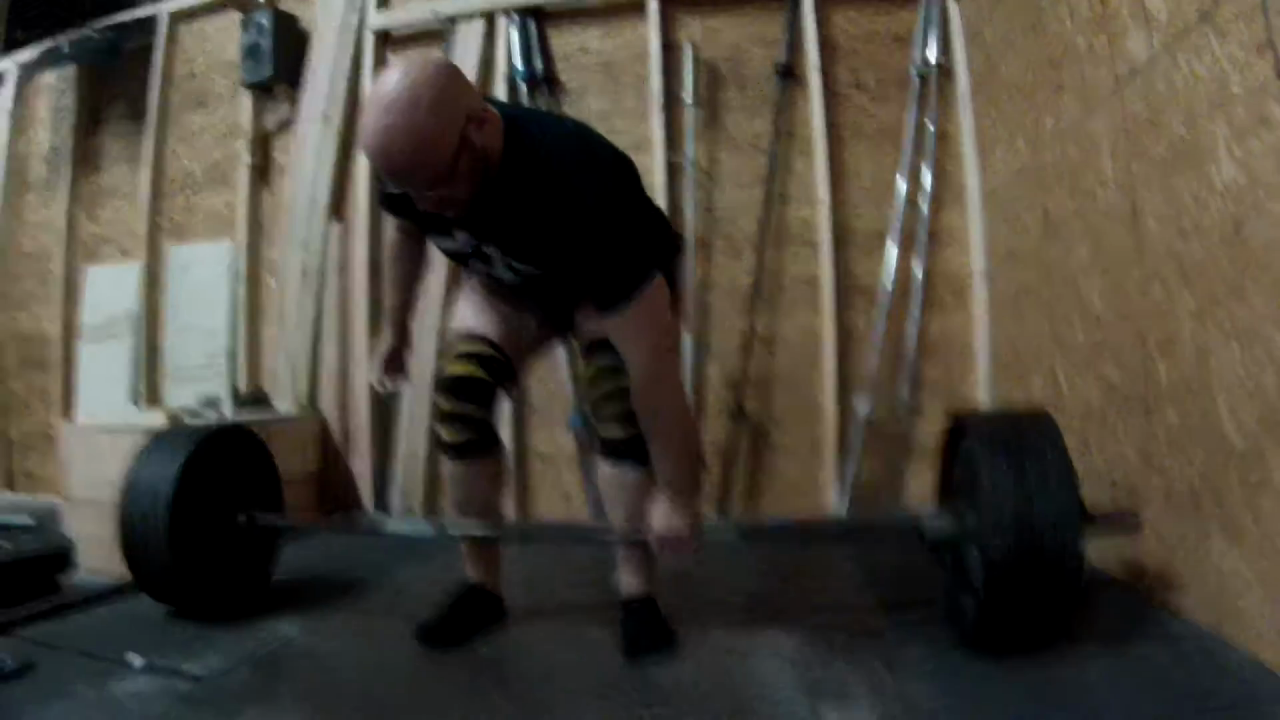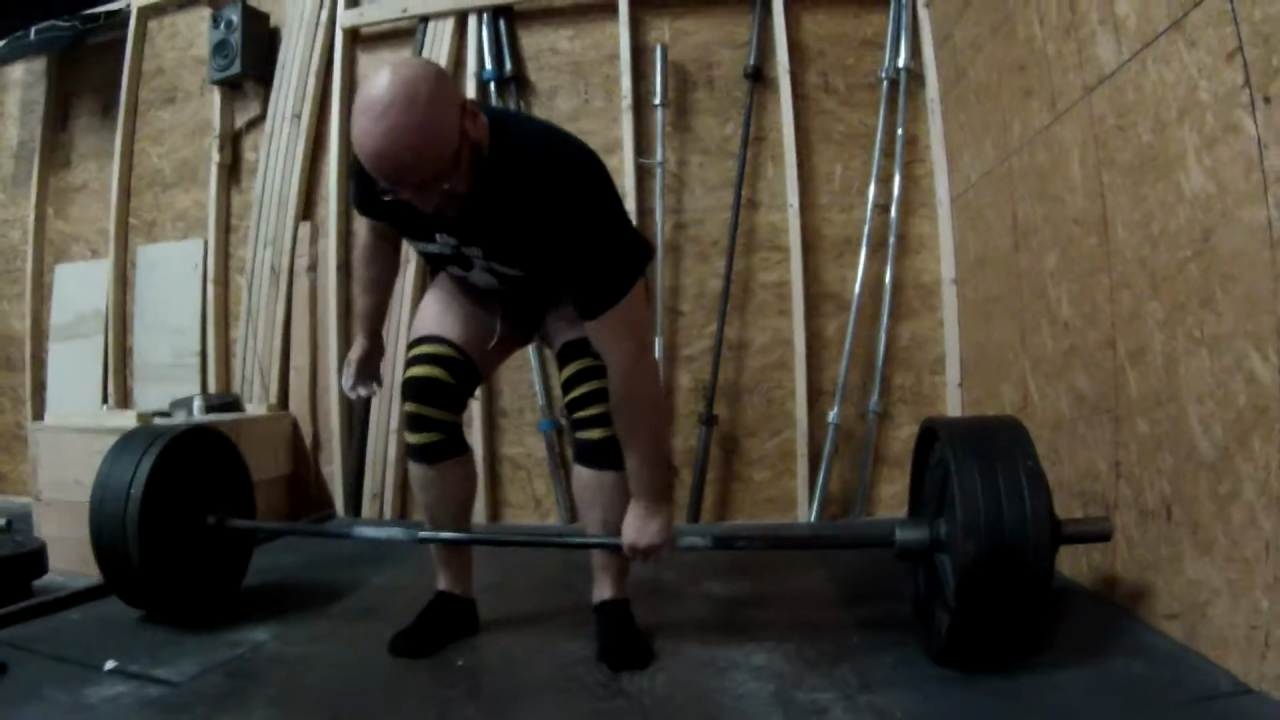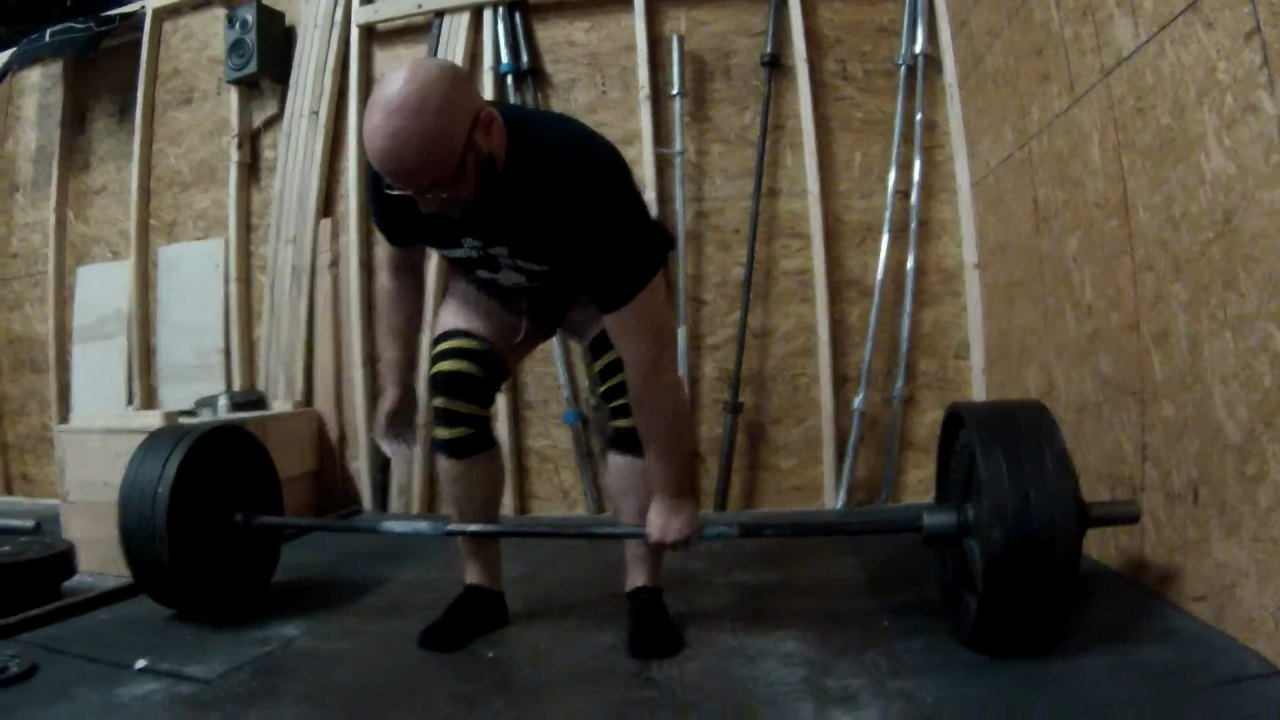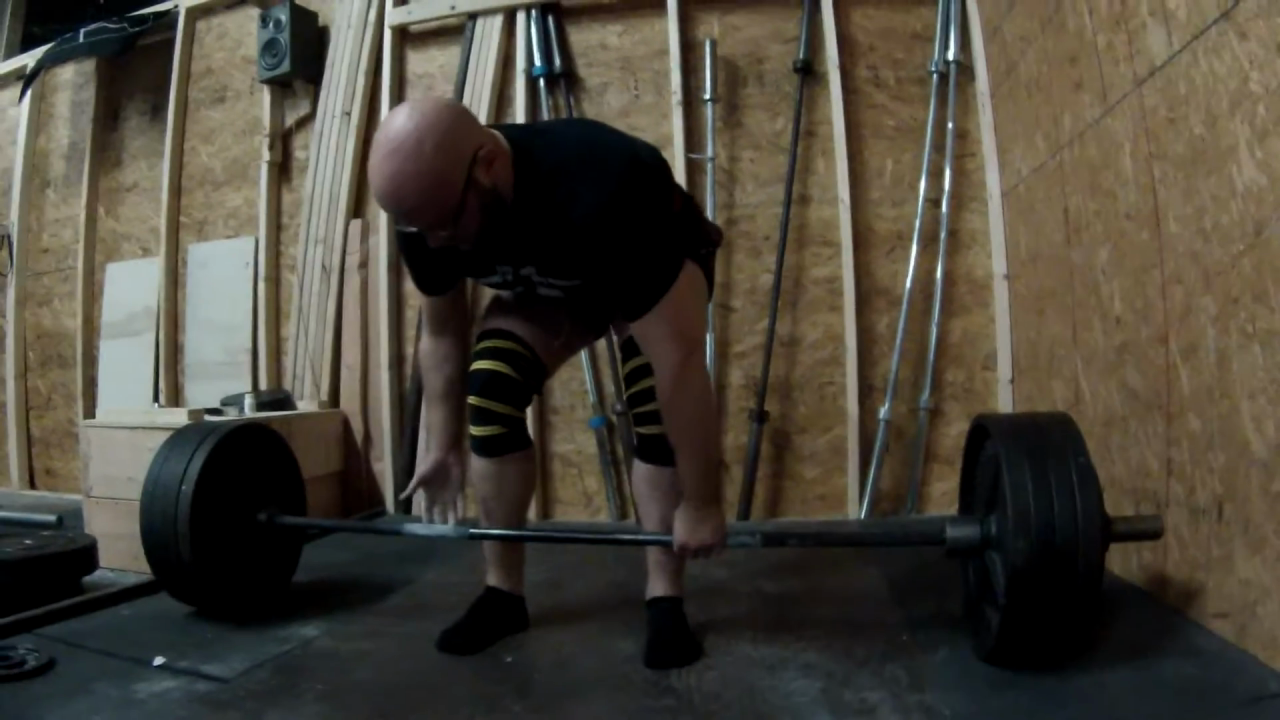
dt=0.3s
person 1, frame 1
left shoulder: (581, 185)
right shoulder: (408, 161)
left elbow: (652, 356)
right elbow: (406, 233)
left wrist: (677, 495)
right wrist: (396, 328)
left hip: (617, 278)
right hip: (506, 280)
left knee: (619, 404)
right knee: (458, 398)
left ankle: (636, 592)
right ankle: (481, 588)
person 1, frame 2
left shoulder: (563, 184)
right shoulder: (382, 165)
left elbow: (630, 357)
right elbow: (375, 232)
left wrist: (650, 502)
right wrist: (367, 332)
left hip: (574, 287)
right hip: (471, 284)
left knee: (599, 413)
right knee: (424, 403)
left ankle: (610, 602)
right ankle: (454, 594)
person 1, frame 3
left shoulder: (581, 181)
right shoulder: (397, 171)
left elbow: (649, 355)
right elbow: (399, 271)
left wrist: (674, 497)
right wrist: (396, 383)
left hip: (597, 278)
right hip: (491, 282)
left knee: (629, 394)
right knee: (451, 399)
left ankle: (643, 592)
right ankle: (482, 588)
person 1, frame 4
left shoulder: (598, 194)
right shoulder: (427, 209)
left elbow: (680, 359)
right elbow: (442, 334)
left wrist: (702, 503)
right wrist: (441, 448)
left hip: (662, 262)
right hip: (544, 285)
left knee: (654, 397)
right knee: (489, 395)
left ankle: (664, 598)
right ankle: (503, 592)
